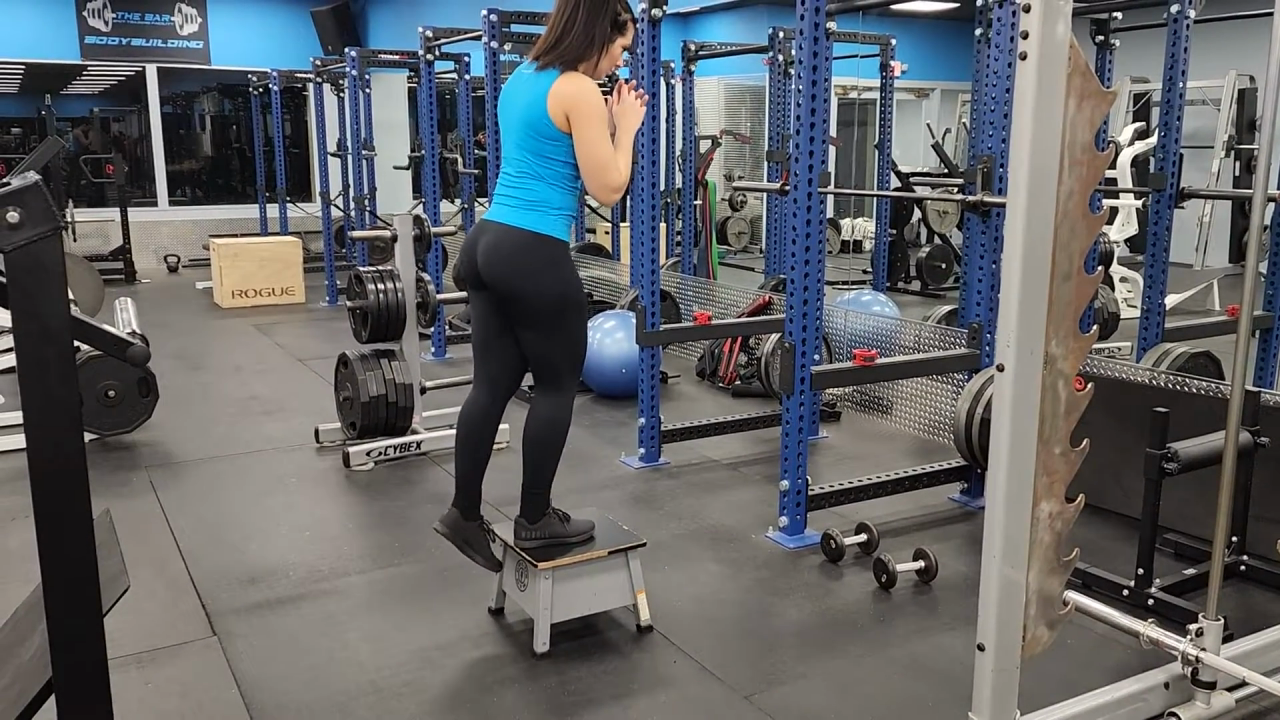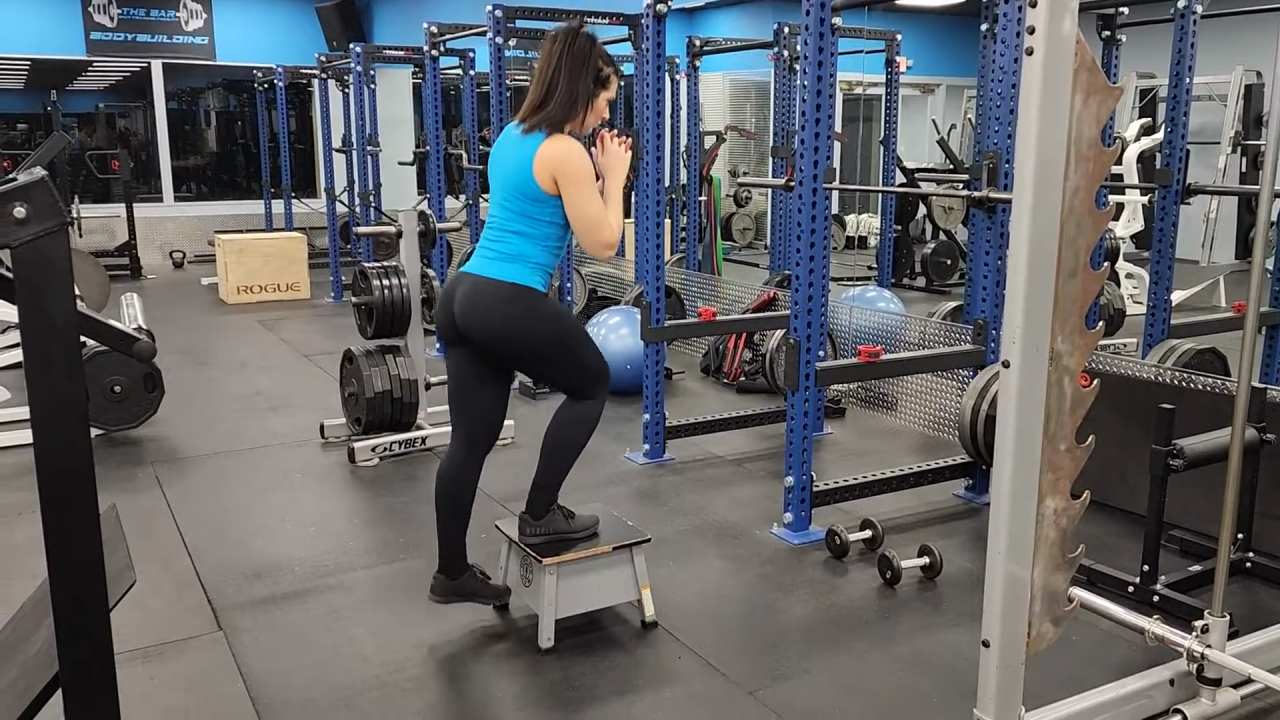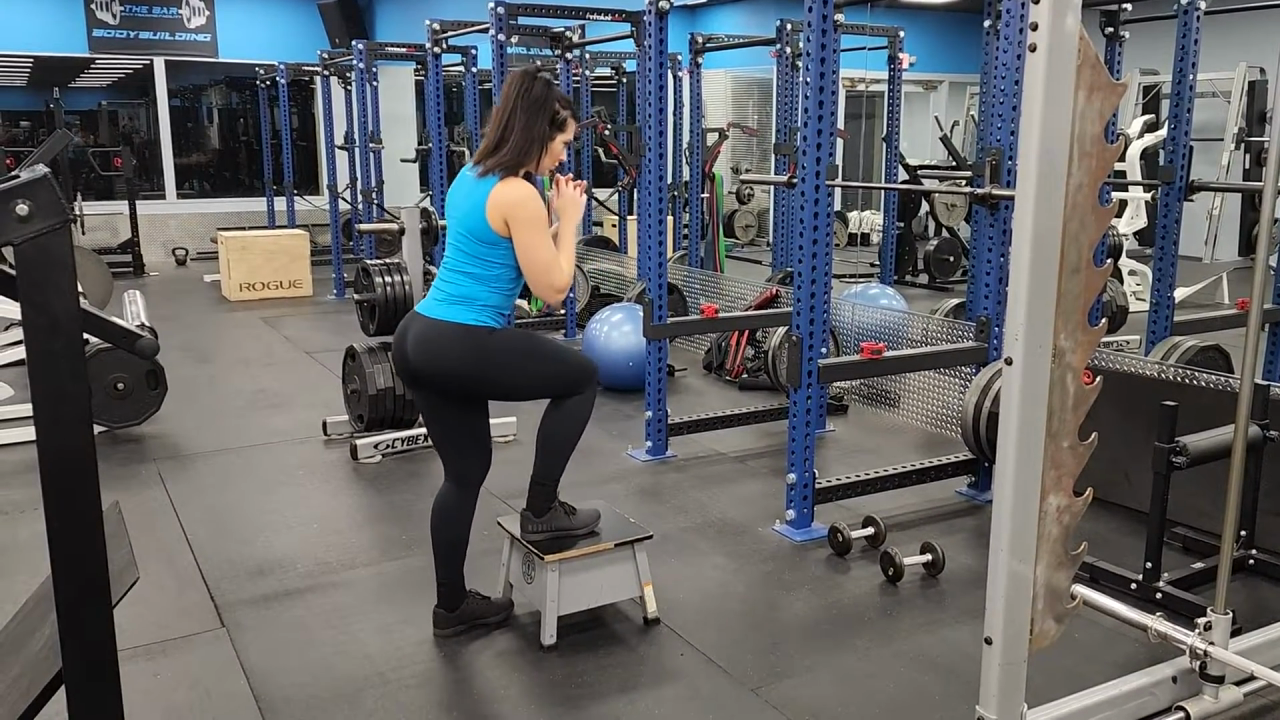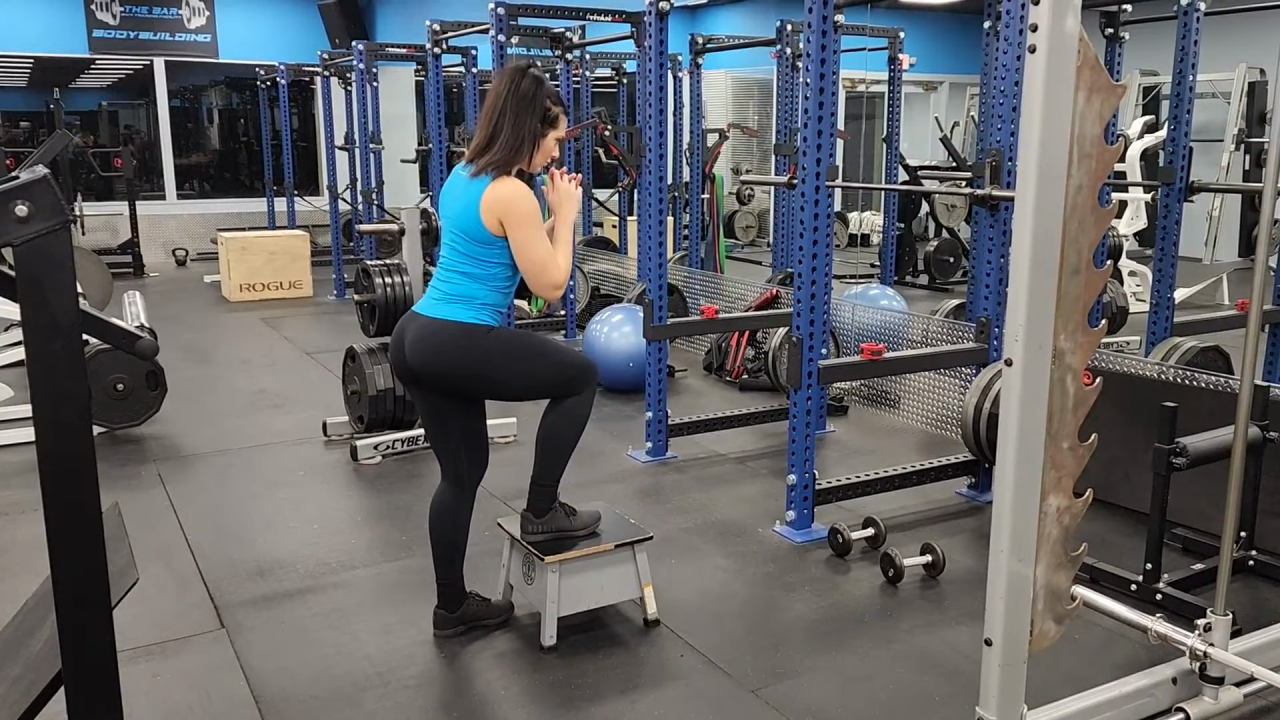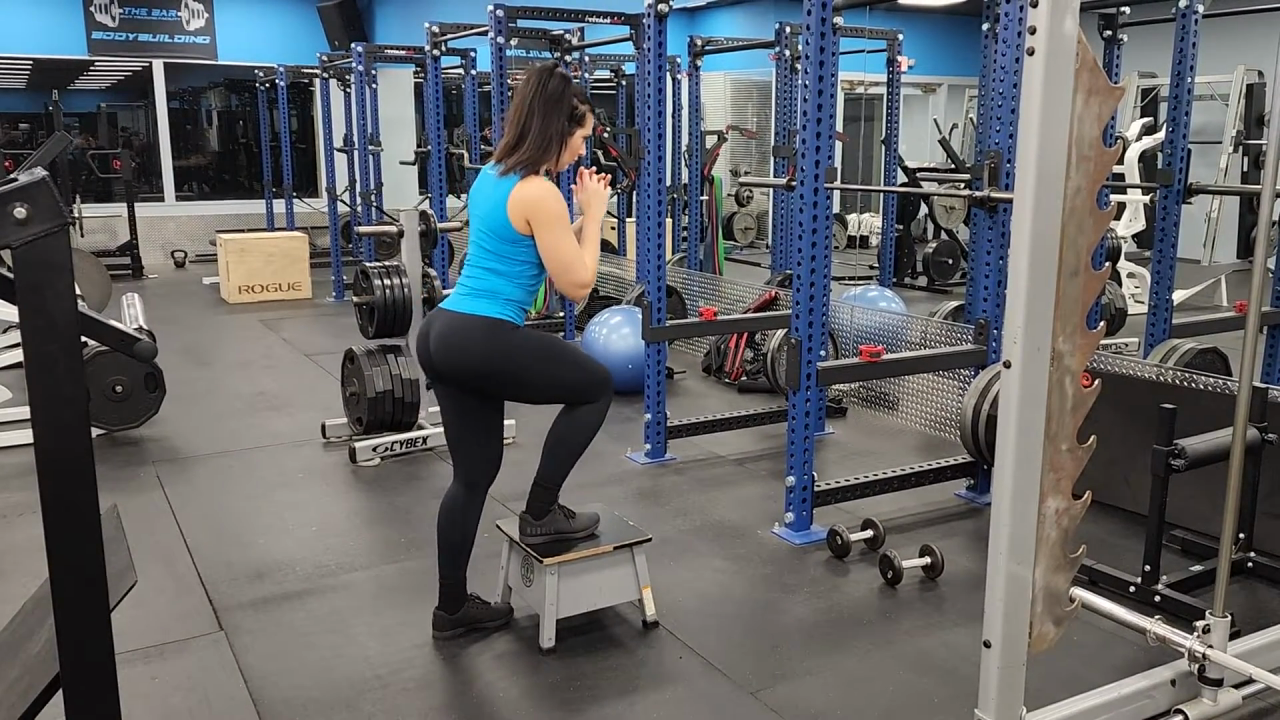
dt=0.5s
person 1, frame 1
left shoulder: (521, 78)
right shoulder: (577, 91)
right elbow: (607, 189)
left wrist: (606, 122)
right wrist: (625, 129)
left hip: (485, 243)
right hip: (533, 254)
left knee: (492, 384)
right knee: (557, 385)
left ankle: (464, 514)
right ankle: (535, 519)
person 1, frame 2
left shoulder: (512, 137)
right shoulder: (564, 151)
right elbow: (601, 245)
left wrist: (597, 174)
right wrist: (614, 178)
left hip: (461, 299)
right hip: (510, 306)
left knee: (470, 441)
right knee: (590, 387)
left ankle: (451, 573)
right ankle: (540, 515)
person 1, frame 3
left shoulder: (471, 177)
right shoulder: (518, 195)
right elbow: (552, 289)
left wrist: (557, 220)
right wrist: (569, 220)
left hip: (418, 341)
right hip: (461, 347)
left knee: (464, 472)
right knee: (580, 377)
left ankle: (452, 604)
right ankle: (542, 510)
person 1, frame 4
left shoulder: (463, 175)
right shoulder: (510, 194)
right elbow: (550, 285)
left wrist: (553, 217)
right wrist: (564, 214)
left hip: (415, 340)
right hip: (458, 346)
left knee: (461, 474)
right knee: (579, 377)
left ankle: (452, 606)
right ankle: (542, 510)
person 1, frame 5
left shoulder: (493, 174)
right shoulder: (538, 193)
right elbow: (576, 284)
left wrist: (579, 217)
right wrist: (593, 214)
left hip: (442, 336)
right hip: (483, 342)
left knee: (472, 474)
right knee: (594, 387)
left ankle: (452, 606)
right ankle: (541, 513)
